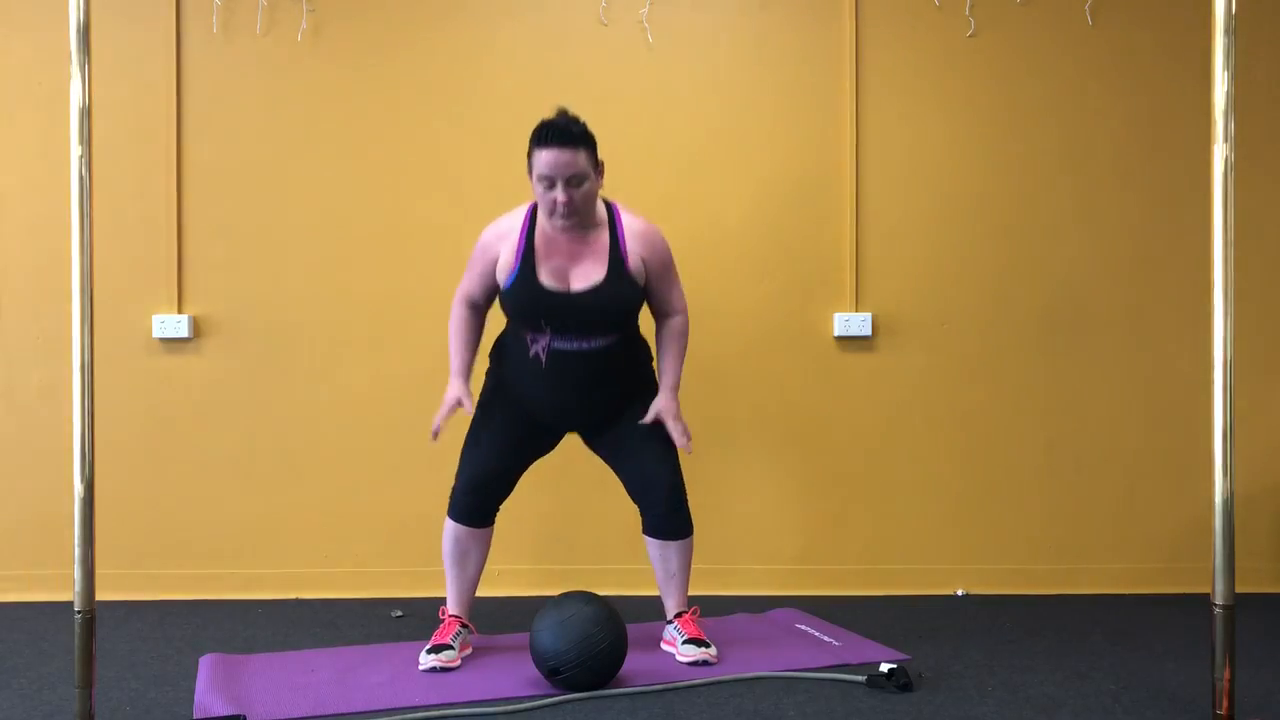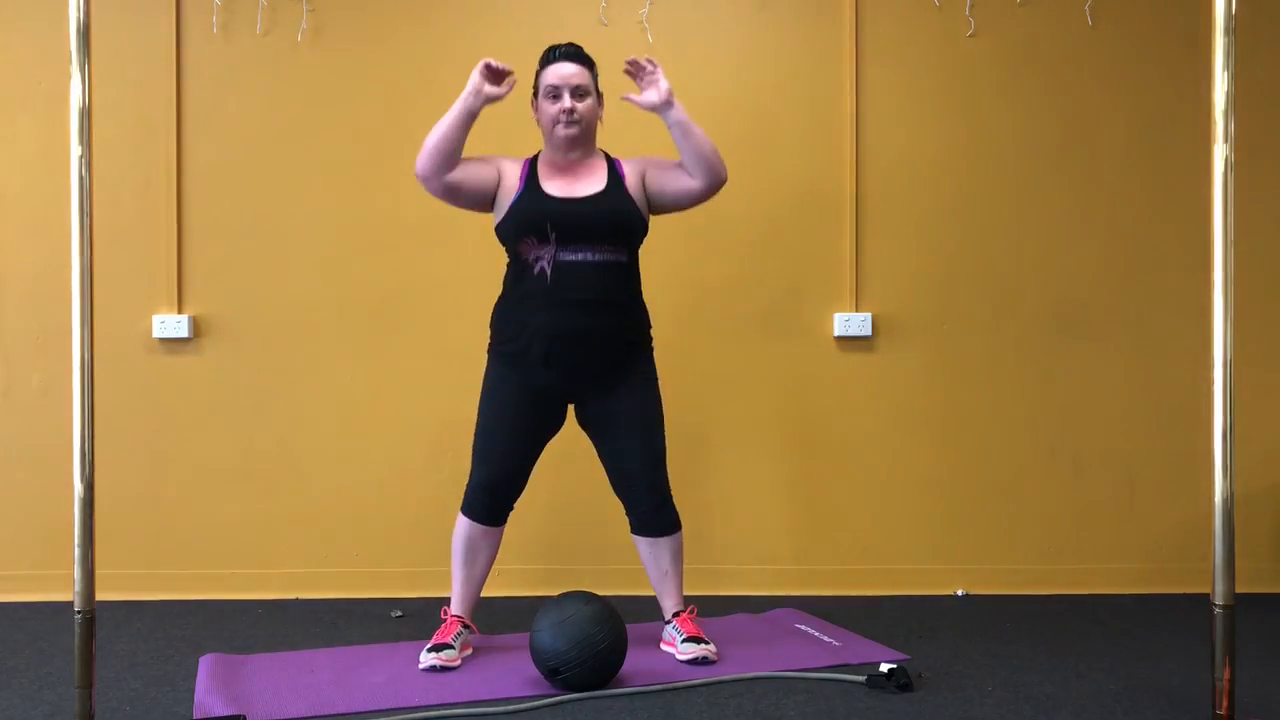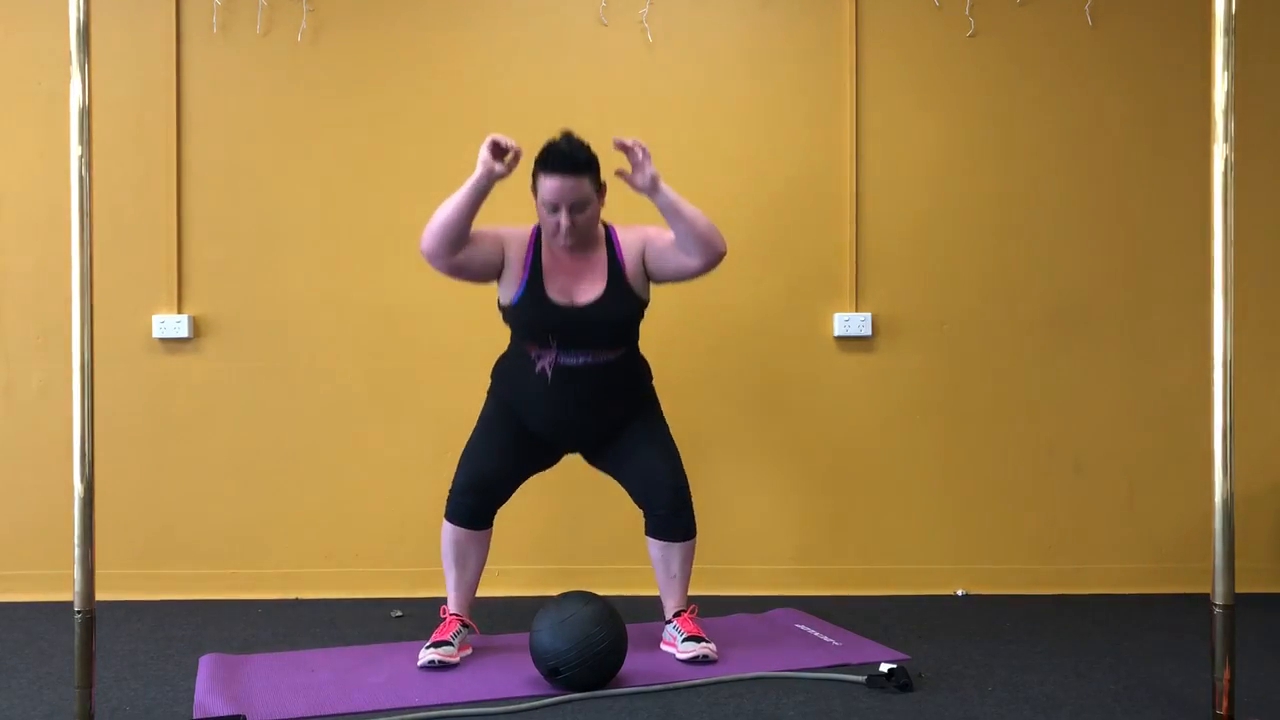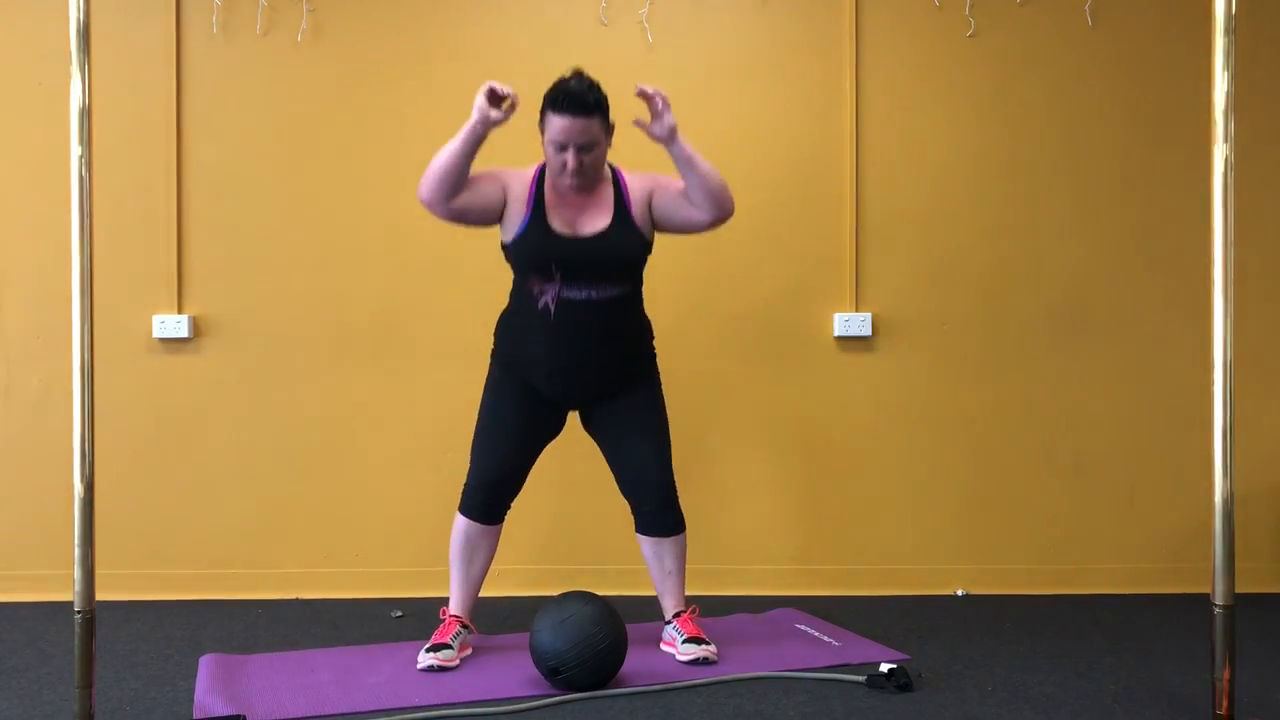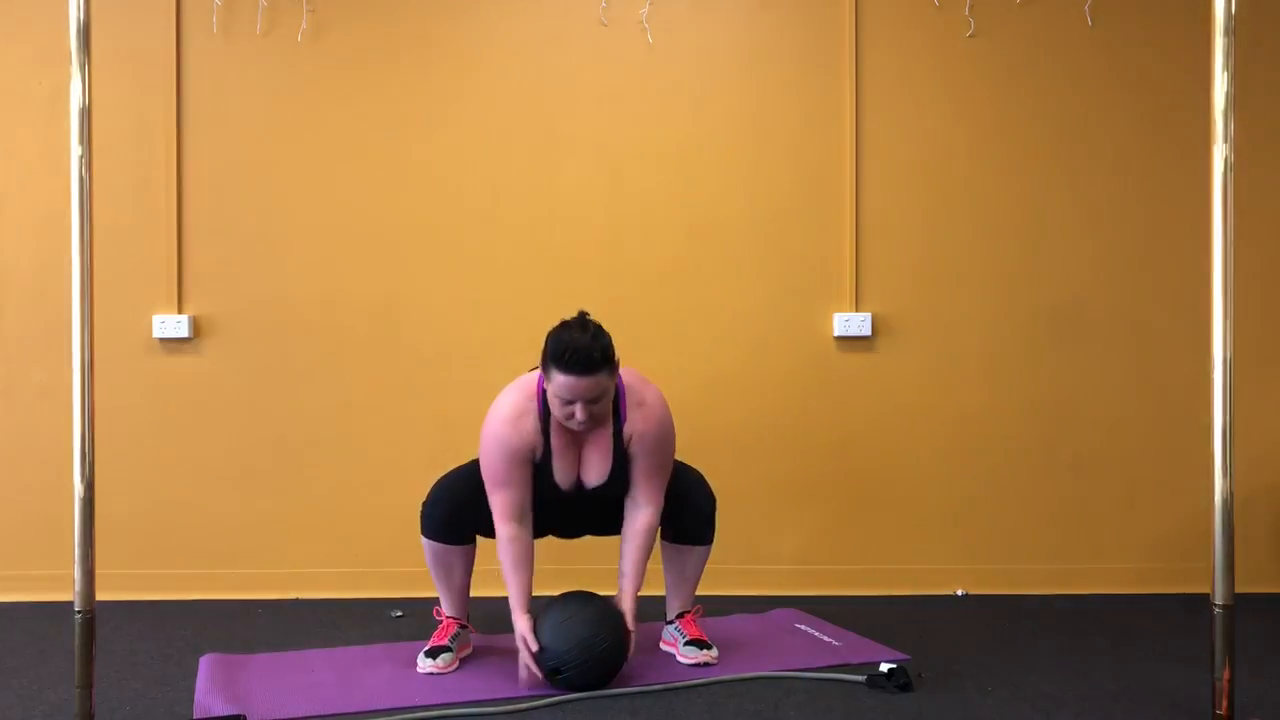
dt=1s
person 1, frame 1
left shoulder: (639, 237)
right shoulder: (505, 235)
left elbow: (672, 313)
right elbow: (469, 303)
left wrist: (669, 393)
right wrist: (457, 379)
left hip: (622, 401)
right hip: (520, 398)
left knee: (664, 492)
right knee: (472, 490)
left ankle: (679, 621)
right ankle: (455, 624)
person 1, frame 2
left shoulder: (634, 177)
right shoulder: (507, 178)
left elbow: (708, 179)
right elbow: (430, 174)
left wrist: (668, 109)
right wrist: (472, 100)
left hip: (618, 367)
right hip: (523, 363)
left knee: (647, 489)
right knee: (489, 486)
left ankle: (678, 620)
right ankle: (456, 623)
person 1, frame 3
left shoulder: (634, 248)
right shoulder: (512, 251)
left elbow: (707, 253)
right elbow: (437, 250)
left wrist: (656, 190)
right wrist: (481, 180)
left hip: (621, 415)
right hip: (524, 412)
left knee: (669, 494)
right knee: (471, 491)
left ankle: (678, 620)
right ankle: (455, 622)
person 1, frame 4
left shoulder: (641, 193)
right shoulder: (514, 190)
left elbow: (715, 209)
right elbow: (434, 197)
left wrist: (673, 141)
right wrist: (477, 126)
left hip: (621, 378)
right hip: (526, 372)
left knee: (654, 489)
right knee: (486, 486)
left ankle: (678, 620)
right ankle: (456, 623)
person 1, frame 5
left shoulder: (645, 408)
right shoulder: (512, 417)
left elbow: (643, 506)
right elbow: (511, 522)
left wrist: (627, 596)
right wrist: (520, 615)
left hip: (610, 502)
right hip: (533, 499)
left knee: (694, 499)
right knee: (444, 506)
left ankle: (680, 620)
right ankle: (453, 625)
